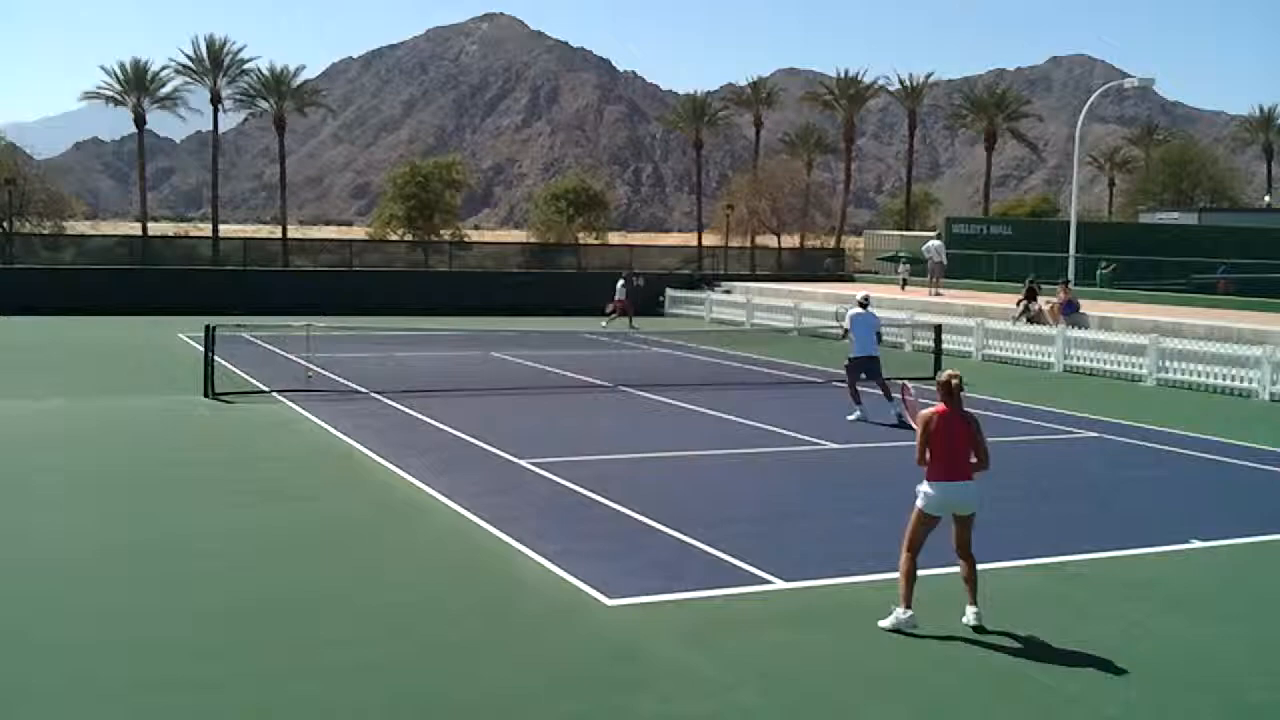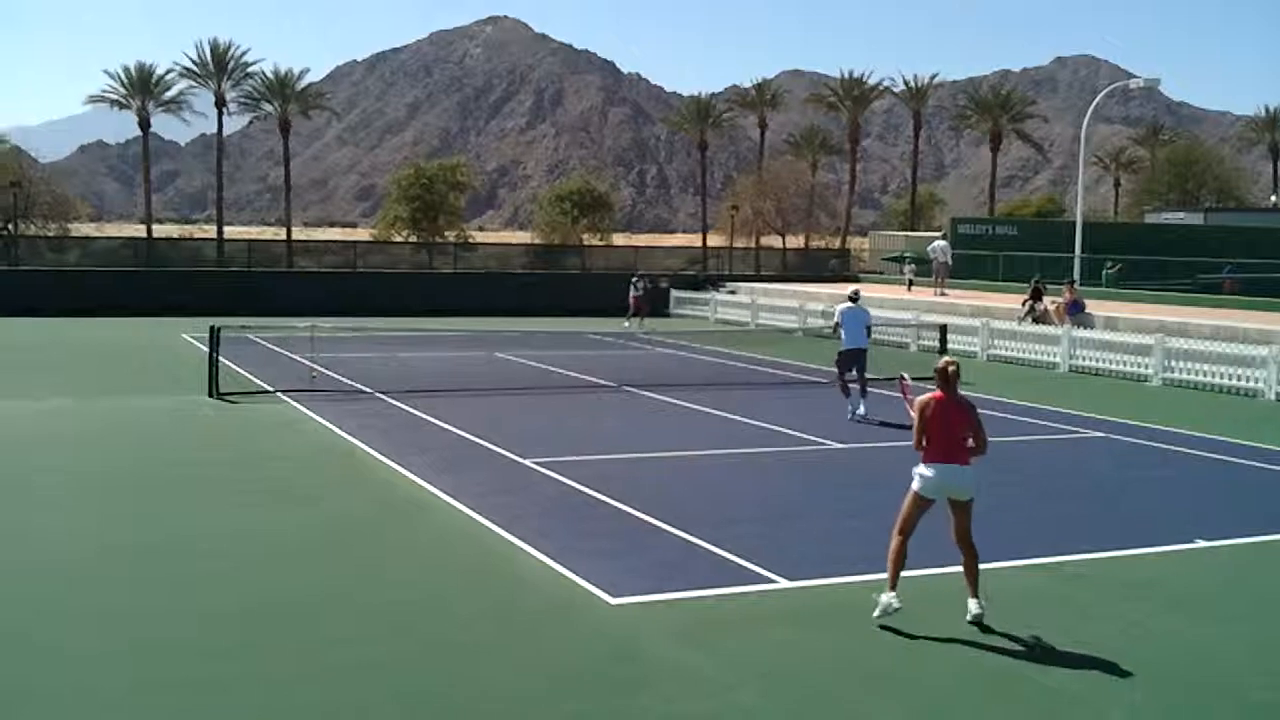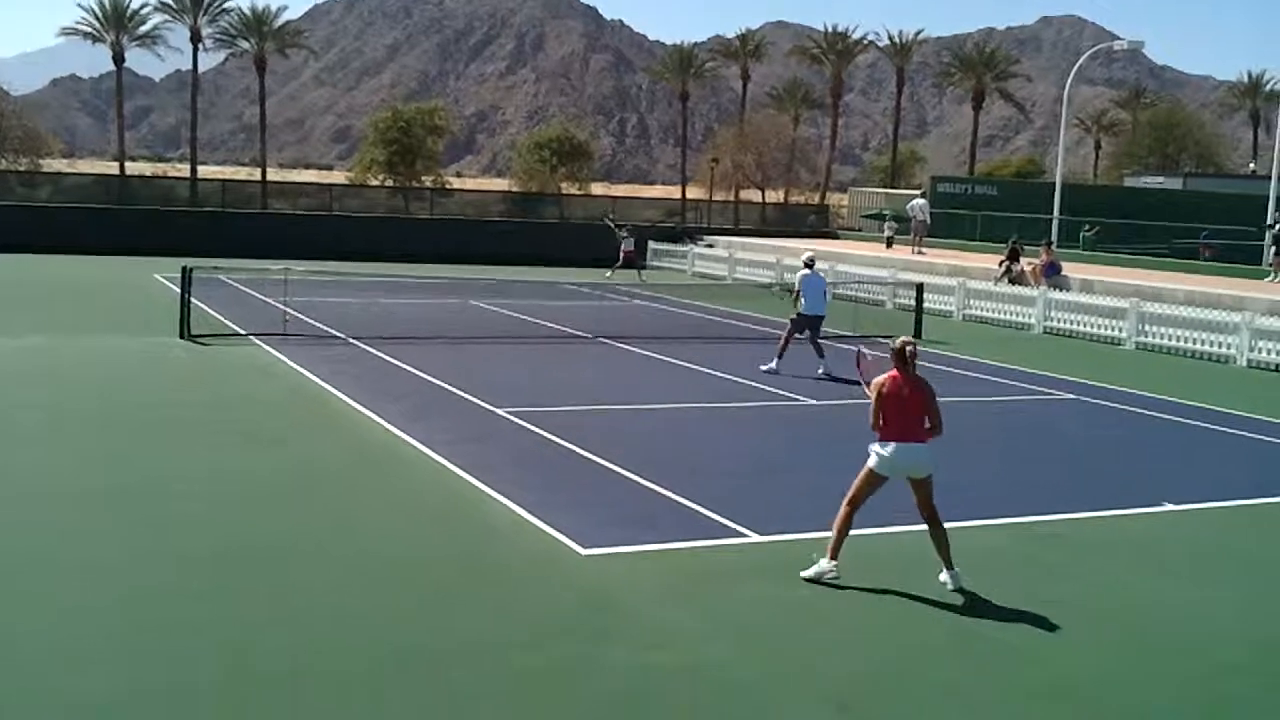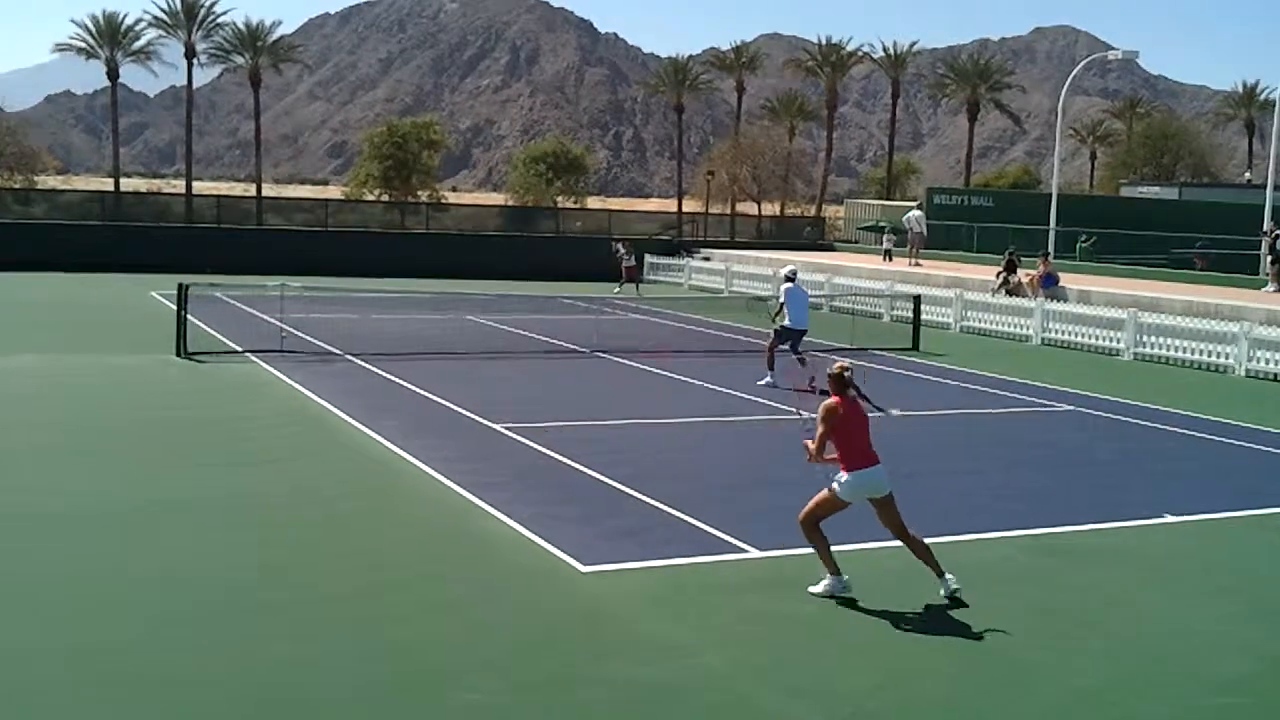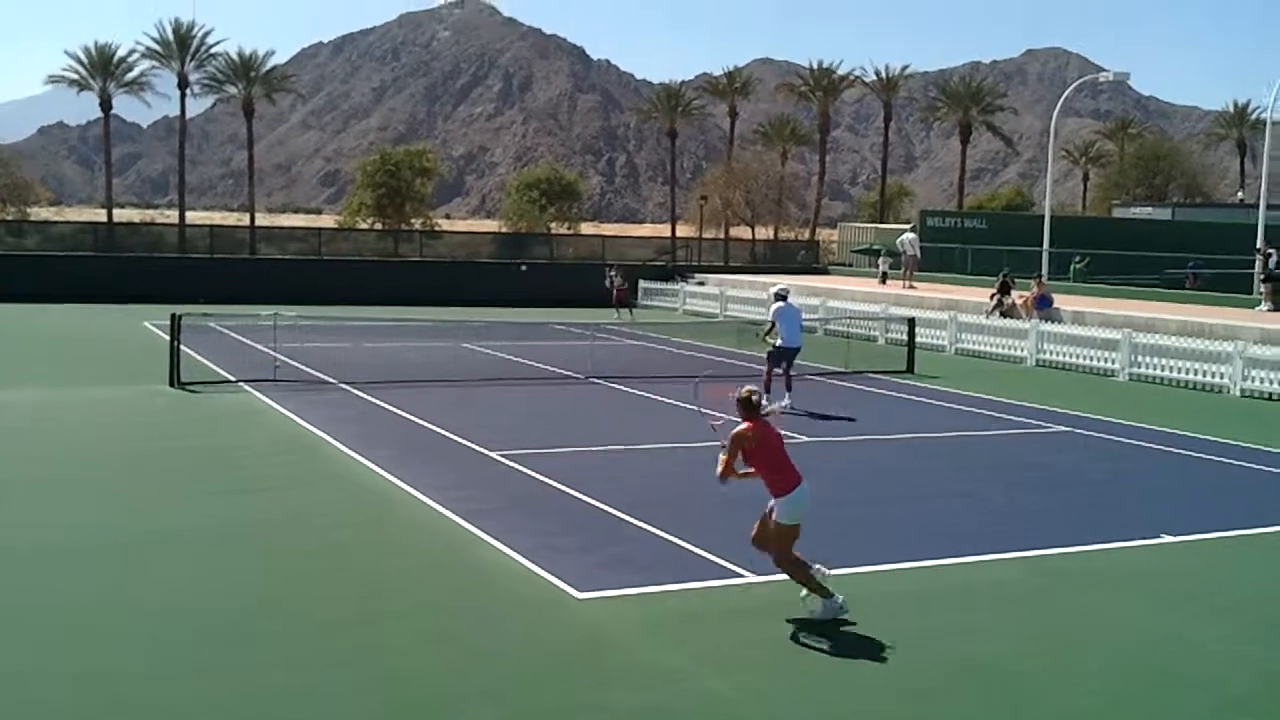
dt=0.2s
person 1, frame 1
left shoulder: (927, 416)
right shoulder: (970, 420)
left elbow: (920, 460)
right elbow: (983, 463)
left hip: (936, 490)
right hip: (966, 490)
left knee: (910, 550)
right knee: (964, 551)
left ankle: (904, 611)
right ankle: (973, 608)
person 1, frame 2
left shoulder: (923, 402)
right shoulder: (967, 406)
left elbow: (918, 444)
right elbow: (981, 447)
left hip: (933, 473)
right hip: (962, 475)
left knee: (901, 533)
right knee: (964, 541)
left ankle: (890, 595)
right ankle: (975, 601)
person 1, frame 3
left shoulder: (881, 383)
right shoulder: (924, 386)
left elbow: (876, 425)
right elbow: (937, 429)
left hip: (890, 452)
right hip: (919, 453)
left knee: (850, 504)
right knee: (928, 514)
left ankle: (829, 563)
right ankle: (950, 572)
person 1, frame 4
left shoulder: (829, 408)
right shoulder: (857, 405)
left elbow: (815, 456)
left wrist: (811, 446)
right wrist: (829, 458)
left hip: (854, 479)
right hip: (876, 473)
left knee: (807, 521)
right knee: (900, 532)
left ankle: (835, 578)
right ankle: (945, 578)
person 1, frame 5
left shoulder: (739, 434)
right shoulder: (769, 427)
left elbow: (724, 476)
left wrist: (723, 459)
right wrist: (739, 472)
left hip: (788, 500)
right hip: (797, 490)
left knee: (783, 560)
right knee: (759, 540)
left ankle: (831, 602)
right ankle: (811, 571)
